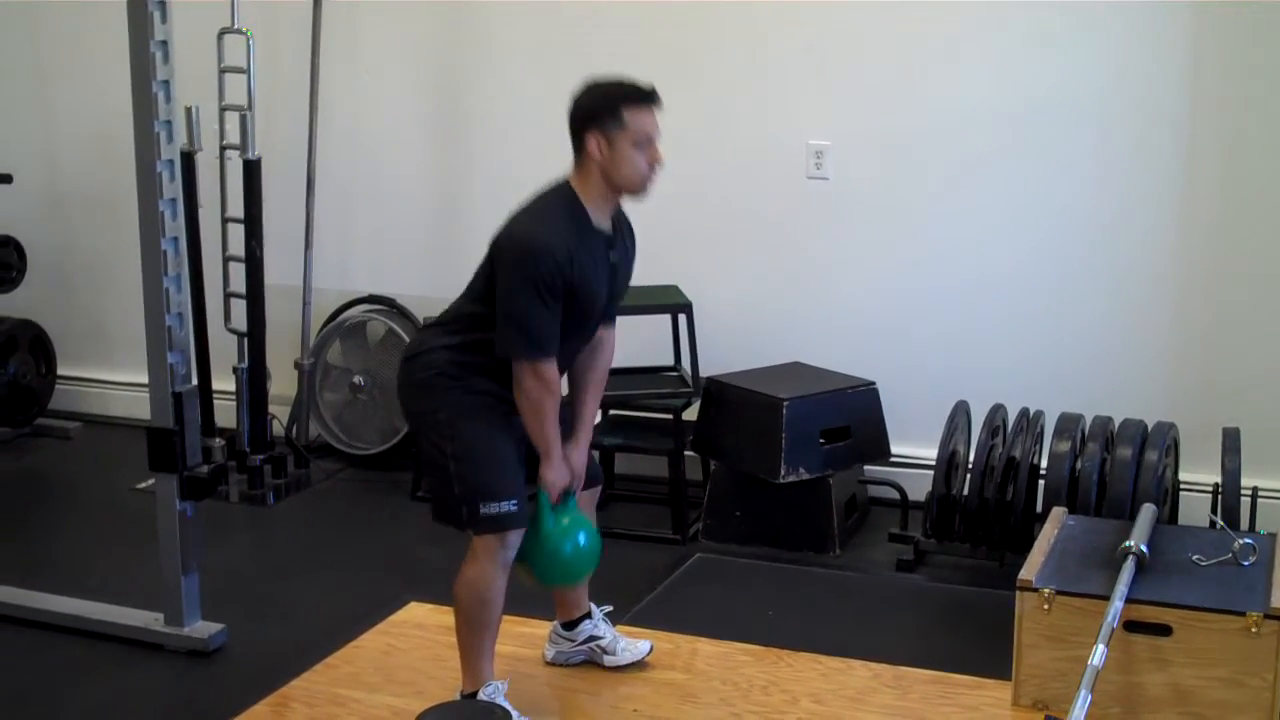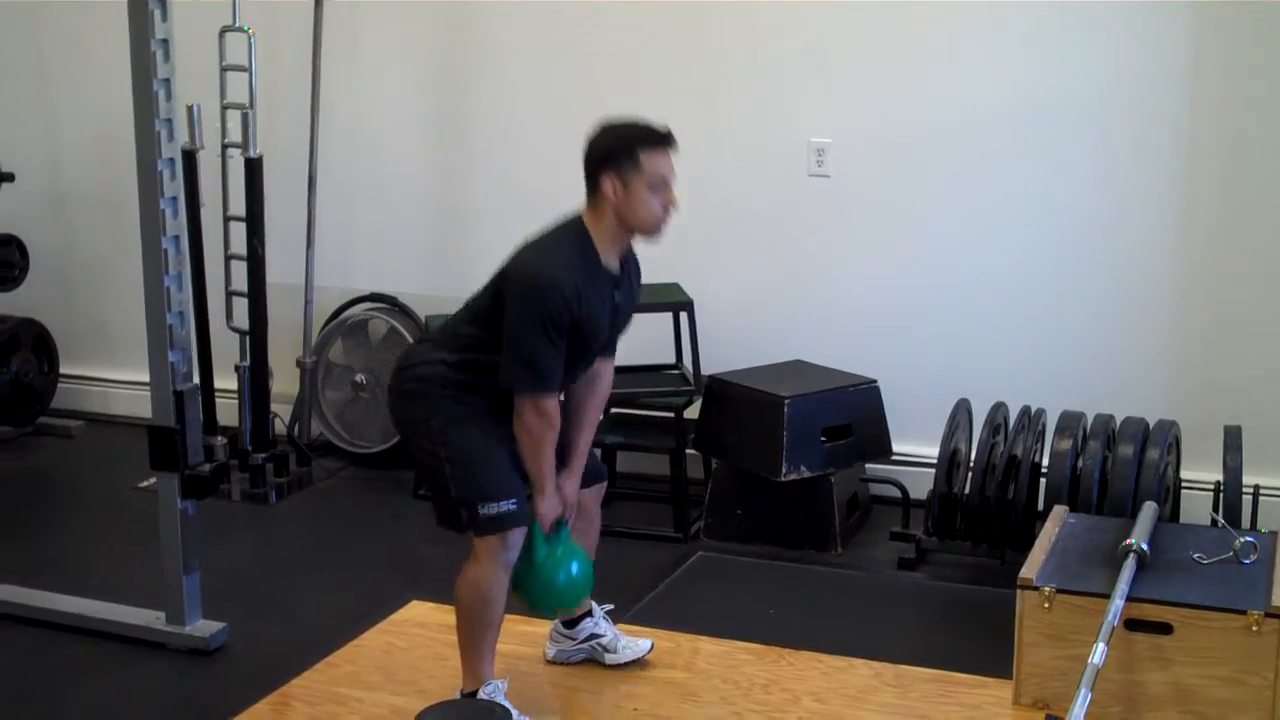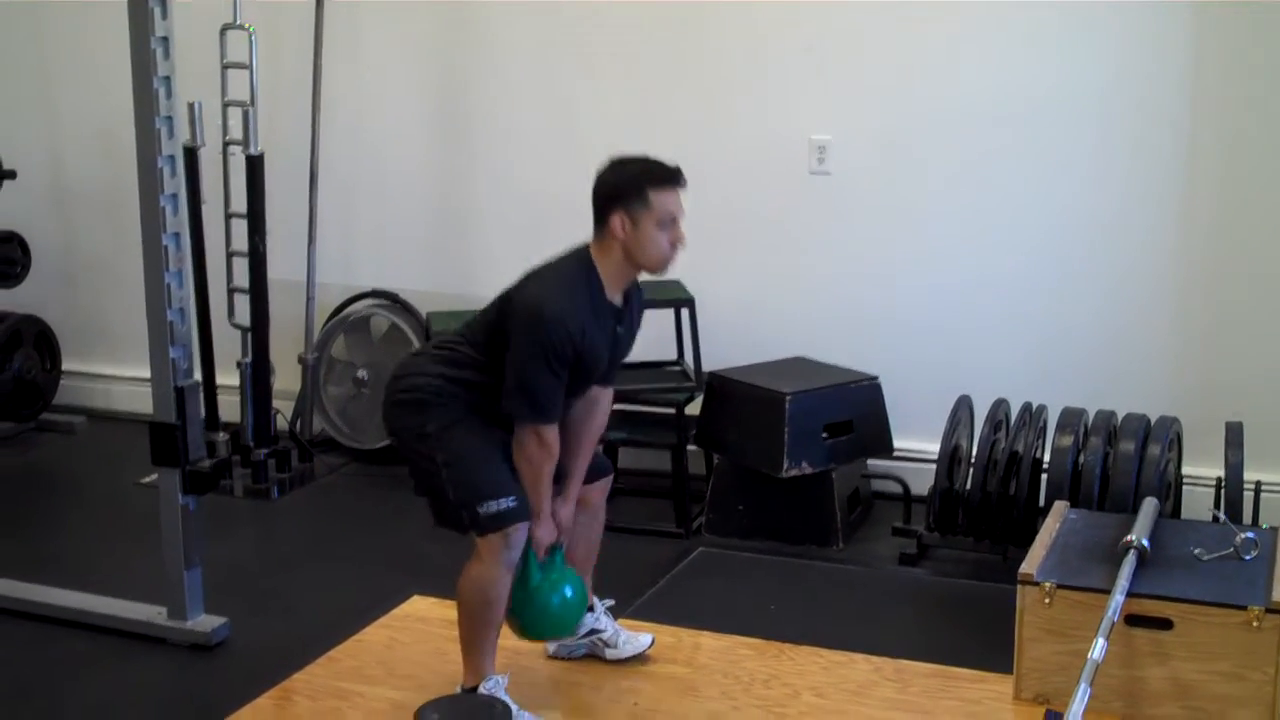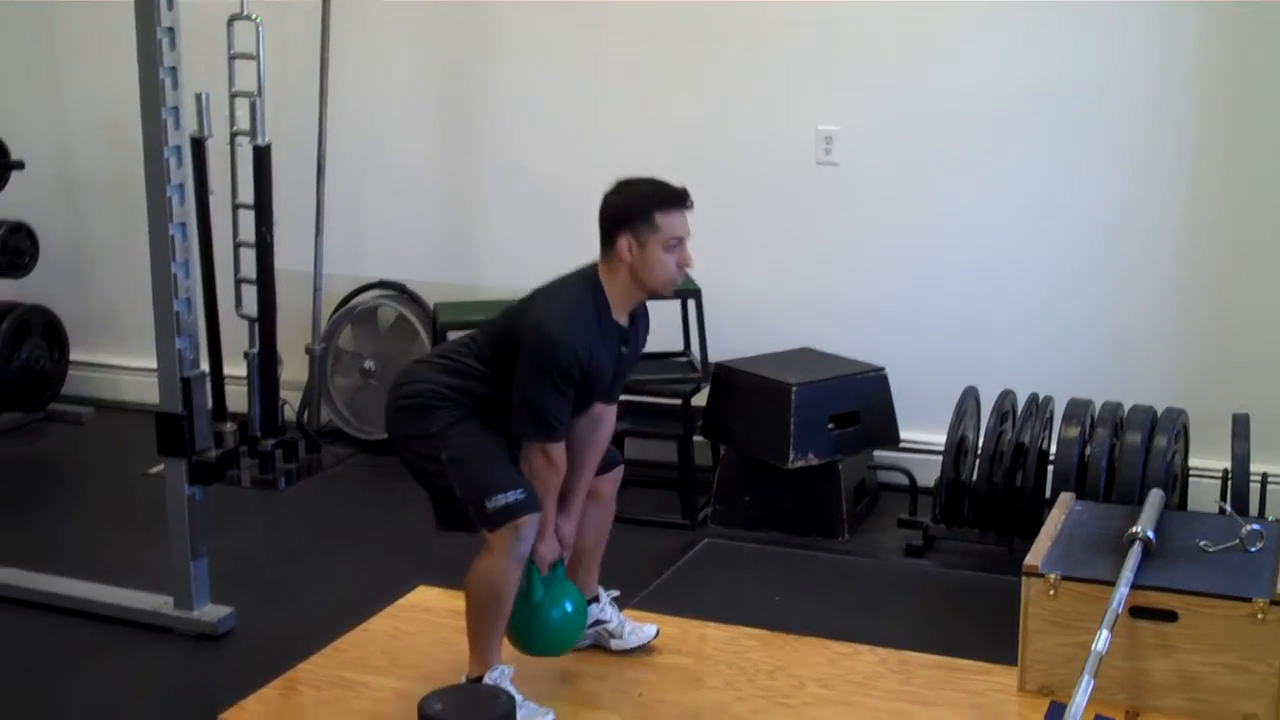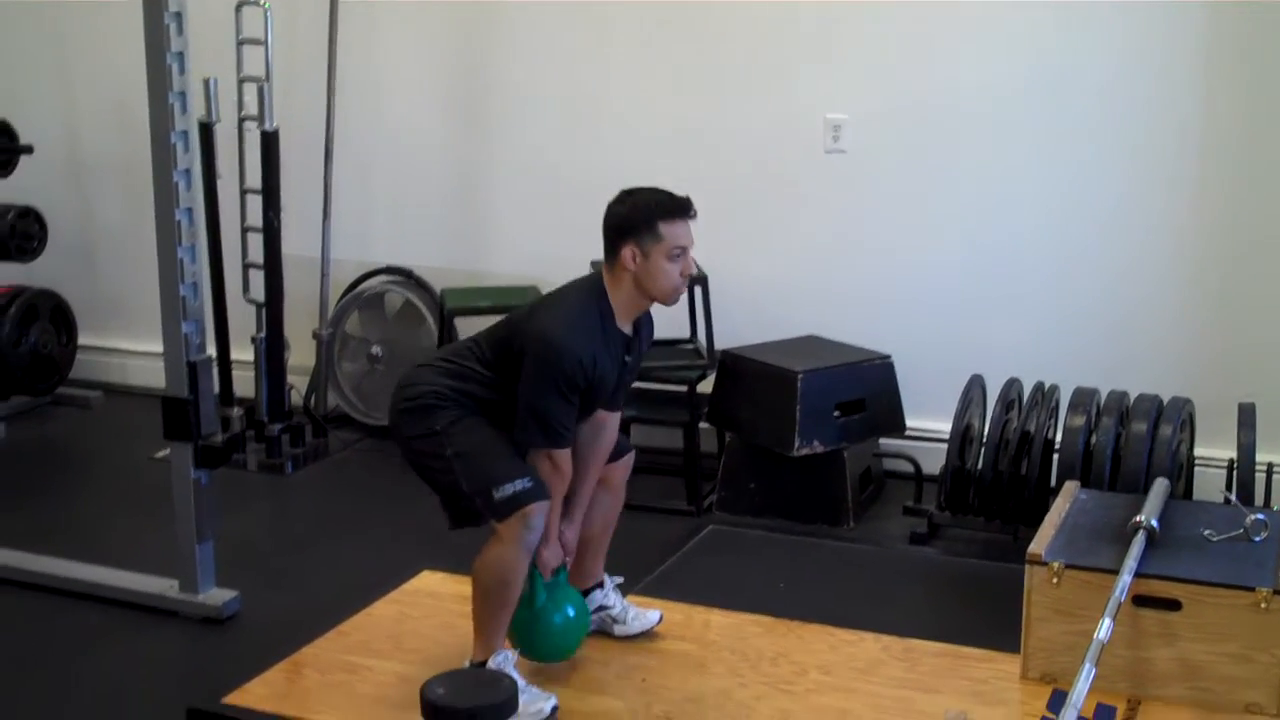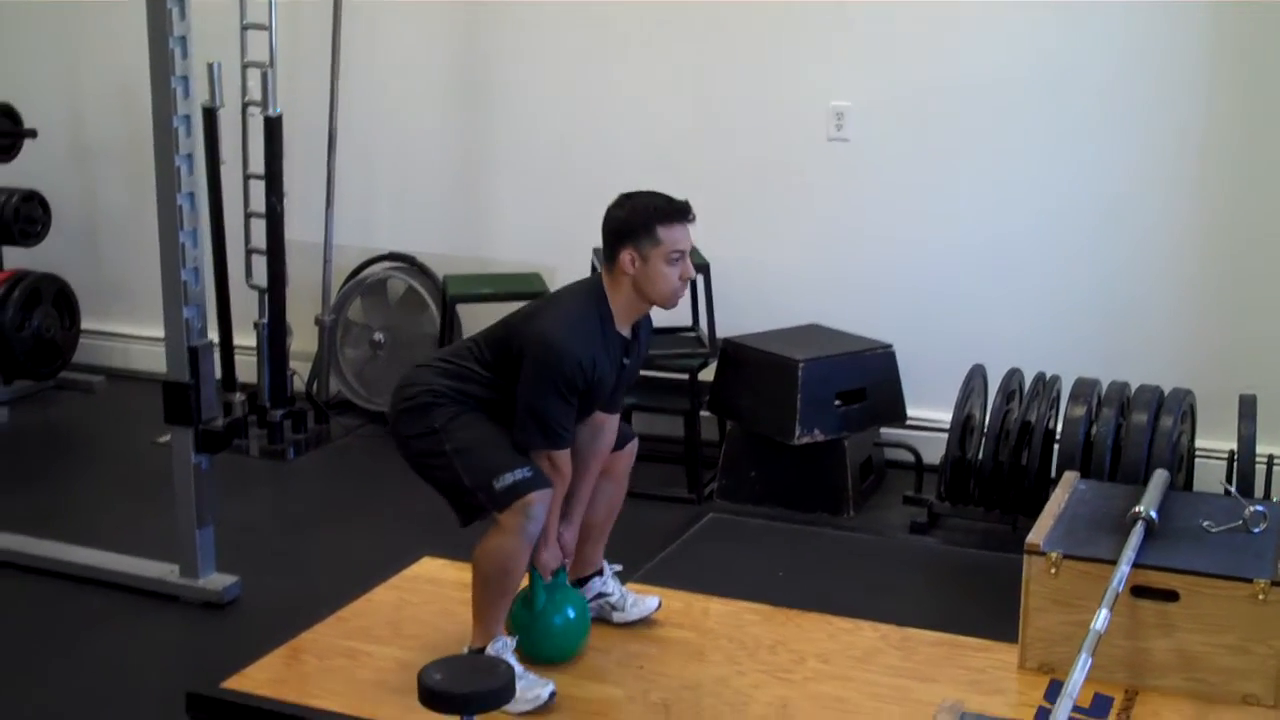
dt=0.1s
person 1, frame 1
left shoulder: (618, 232)
right shoulder: (540, 239)
left elbow: (597, 338)
right elbow: (535, 371)
left wrist: (577, 440)
right wrist: (548, 458)
left hip: (510, 378)
right hip: (452, 382)
left knee: (580, 487)
right knee: (502, 528)
left ankle: (575, 628)
person 1, frame 2
left shoulder: (623, 268)
right shoulder: (548, 276)
left elbow: (595, 369)
right elbow: (537, 404)
left wrist: (571, 469)
right wrist: (543, 490)
left hip: (505, 393)
right hip: (442, 391)
left knee: (587, 490)
right knee: (505, 530)
left ankle: (577, 627)
person 1, frame 3
left shoulder: (625, 299)
right shoulder: (552, 307)
left elbow: (593, 397)
right elbow: (537, 432)
left wrist: (565, 498)
right wrist: (540, 516)
left hip: (495, 403)
right hip: (432, 403)
left knee: (594, 484)
right knee: (507, 529)
left ankle: (579, 623)
person 1, frame 4
left shoulder: (631, 318)
right shoulder: (559, 328)
left elbow: (597, 413)
right elbow: (544, 450)
left wrist: (568, 515)
right wrist: (546, 531)
left hip: (501, 408)
right hip: (434, 408)
left knee: (604, 474)
right knee: (517, 524)
left ankle: (586, 610)
person 1, frame 5
left shoulder: (635, 323)
right shoulder: (562, 335)
left elbow: (600, 420)
right elbow: (550, 455)
left wrist: (572, 521)
right wrist: (549, 537)
left hip: (505, 407)
right hip: (437, 410)
left knee: (615, 460)
right knee: (524, 513)
left ankle: (589, 594)
right ankle: (486, 667)
person 1, frame 6
left shoulder: (634, 325)
right shoulder: (561, 338)
left elbow: (599, 421)
right elbow: (551, 456)
left wrist: (570, 524)
right wrist: (548, 541)
left hip: (505, 406)
right hip: (436, 409)
left knee: (620, 450)
right knee: (526, 504)
left ankle: (589, 581)
right ankle: (485, 654)
